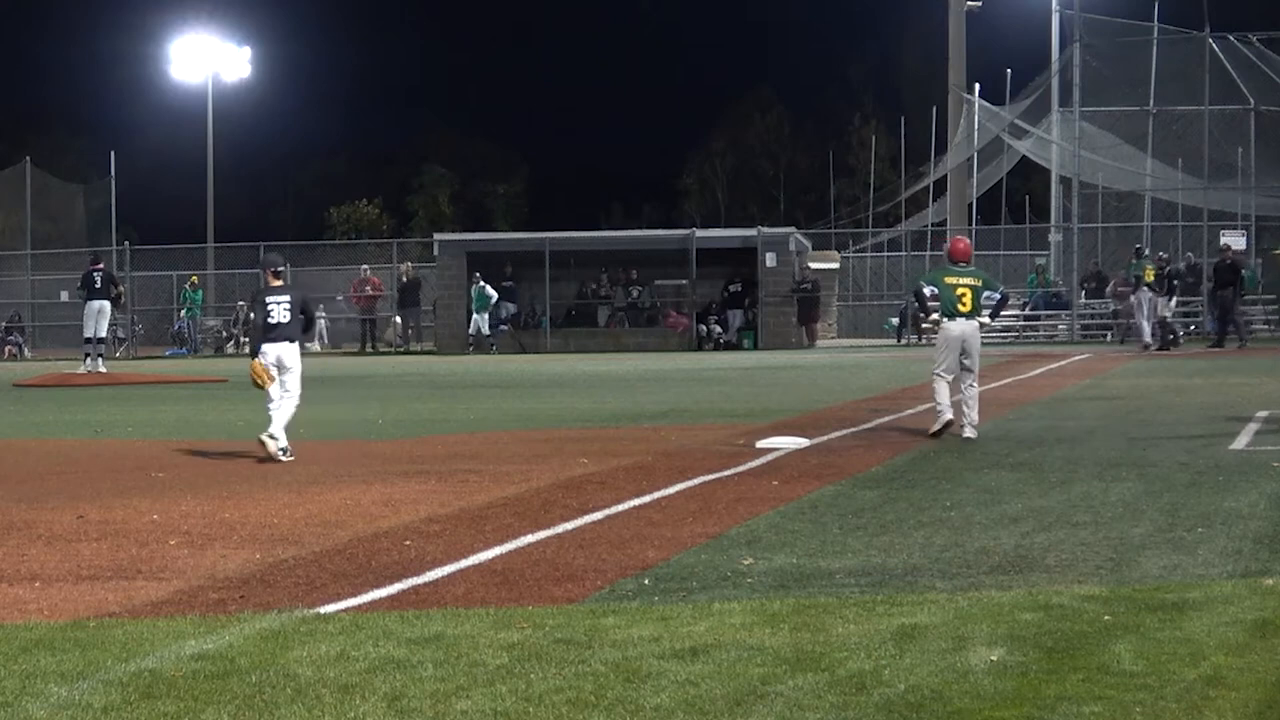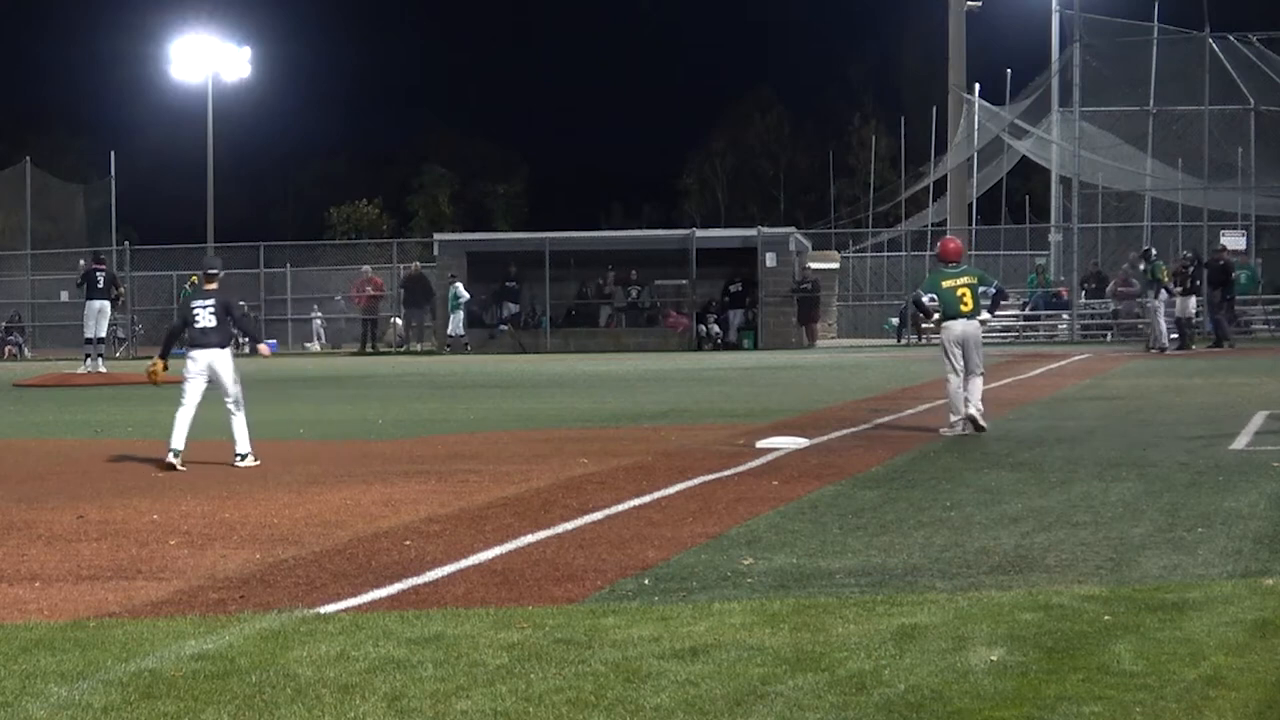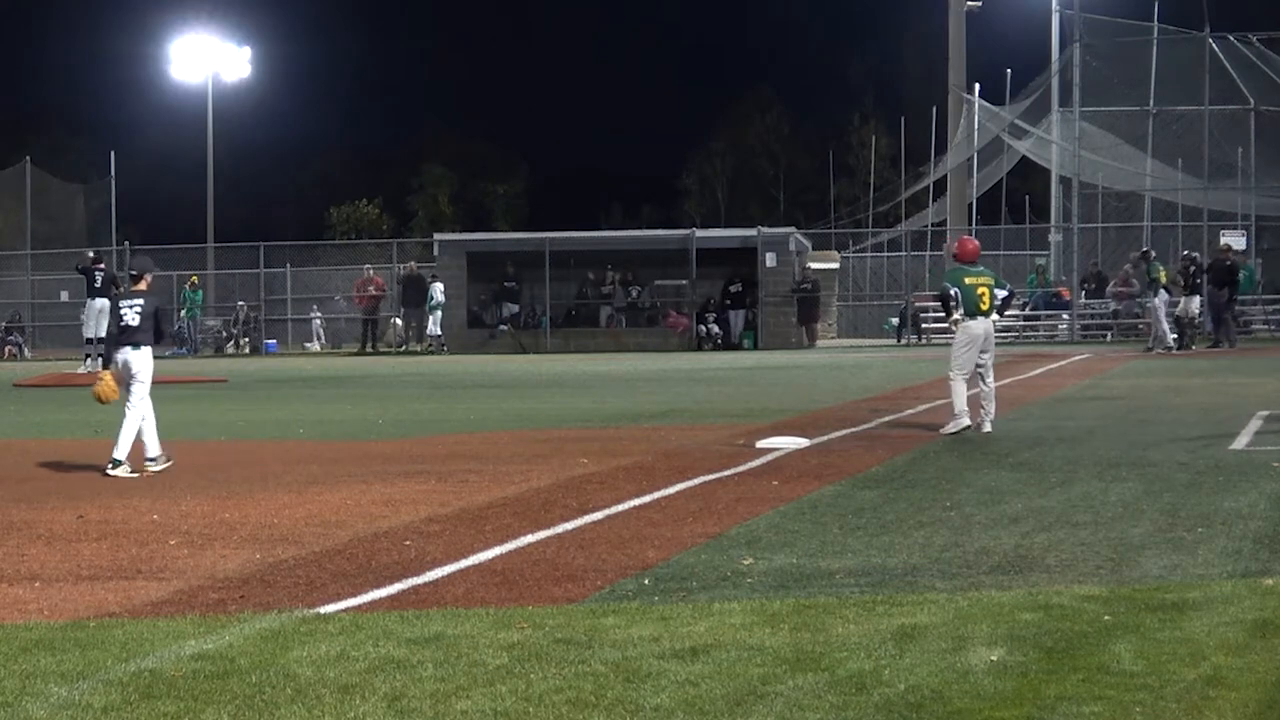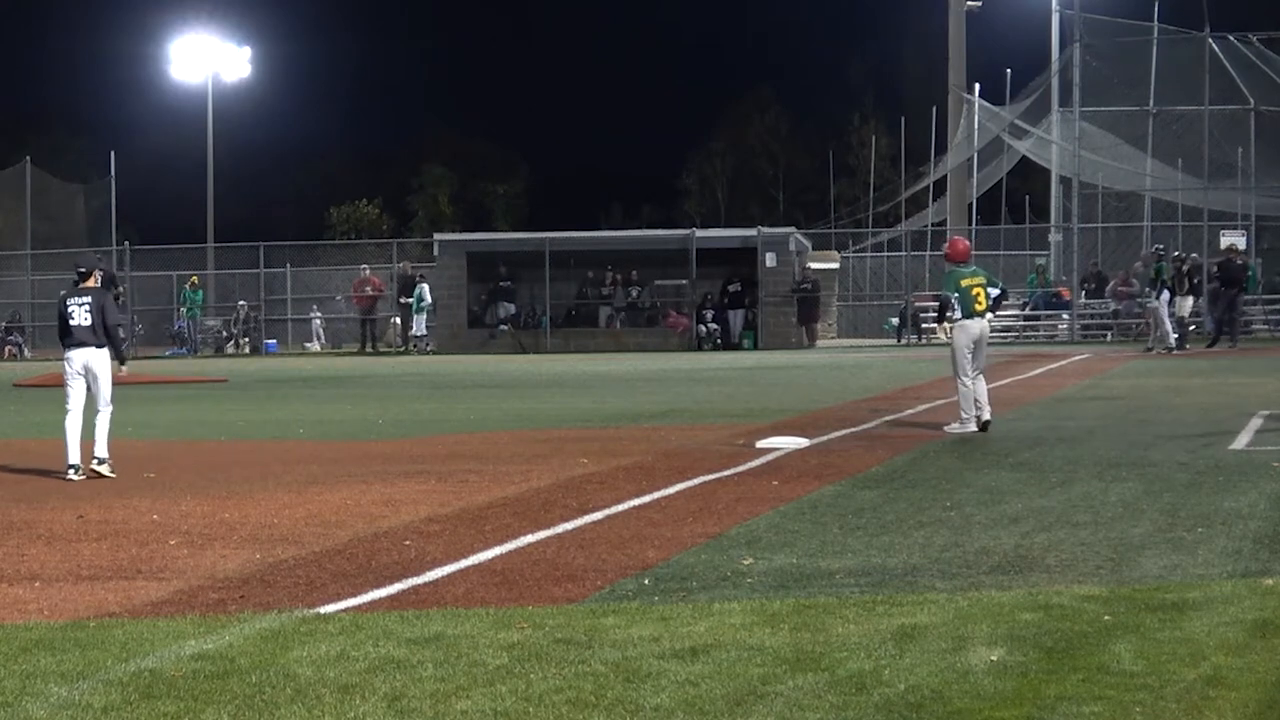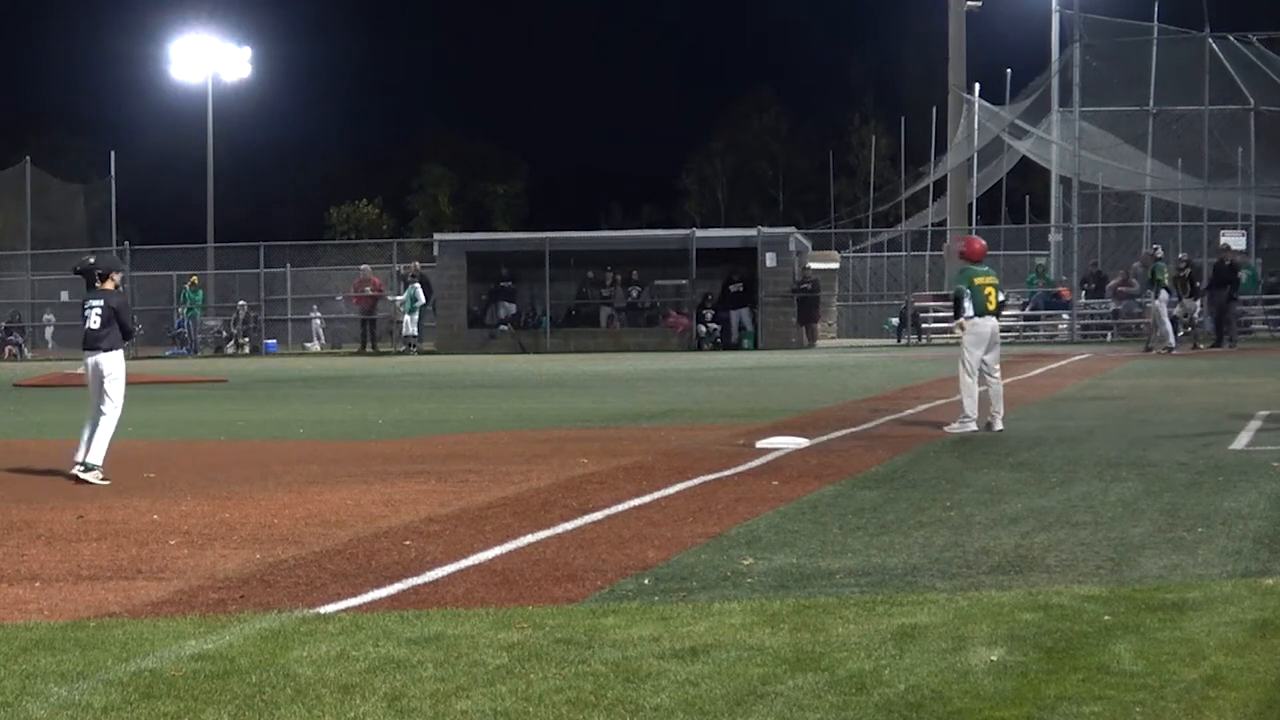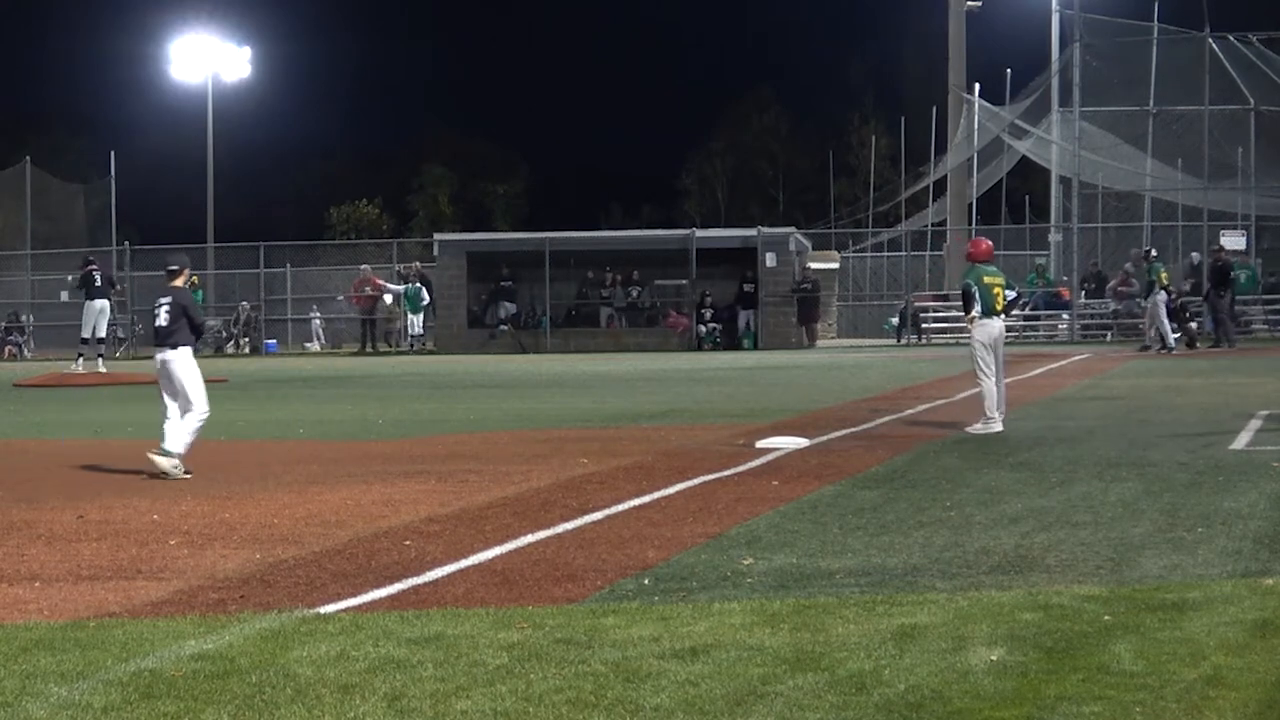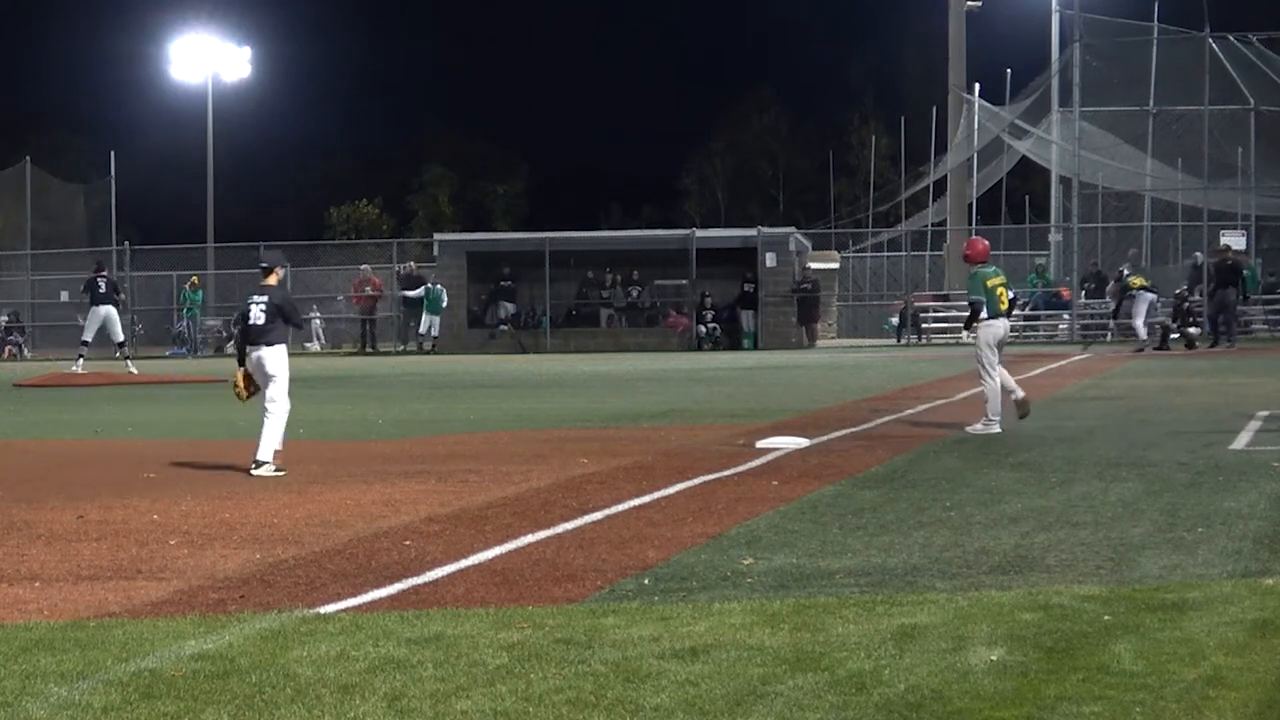
dt=0.7s
person 1, frame 1
left shoulder: (260, 296)
right shoulder: (296, 295)
left elbow: (257, 327)
right elbow: (310, 320)
left wrist: (254, 356)
right wrist: (299, 333)
left hip: (267, 350)
right hip: (289, 348)
left knee: (275, 400)
right knee: (290, 398)
left ankle: (282, 447)
right ankle: (272, 435)
person 1, frame 2
left shoulder: (191, 301)
right shoulder: (224, 298)
left elbow: (175, 330)
right elbow: (241, 320)
left wrist: (162, 356)
right wrist: (258, 342)
left hip: (196, 356)
right hip: (220, 355)
left knee: (187, 405)
right knee: (235, 405)
left ankle: (174, 452)
right ankle: (242, 454)
person 1, frame 3
left shoulder: (119, 301)
right shoulder: (153, 300)
left elbow: (113, 334)
right elbow: (160, 332)
left wrist: (107, 366)
left hip: (120, 355)
right hip: (141, 353)
left knee: (143, 405)
right knee: (135, 409)
left ankle: (154, 456)
right ankle: (117, 461)
person 1, frame 4
left shoulder: (66, 298)
right shoulder: (102, 295)
left elbow: (61, 332)
right elbow: (112, 329)
right wrist: (121, 359)
left hip: (72, 355)
right hip: (97, 354)
left knee: (73, 411)
right knee: (103, 408)
left ankle: (73, 466)
right ankle: (99, 458)
person 1, frame 5
left shoulder: (88, 299)
right shoulder: (116, 298)
left elbow: (91, 325)
right elbow: (129, 332)
left hip: (90, 357)
right hip: (111, 357)
left knee: (96, 412)
right knee: (110, 413)
left ankle: (80, 462)
right ankle: (91, 466)
person 1, frame 6
left shoulder: (159, 299)
right shoulder: (184, 295)
left elbow: (160, 332)
right elbow: (199, 327)
right wrist: (191, 339)
left hip: (160, 355)
right hip: (181, 355)
left knee: (173, 412)
right knee: (200, 409)
left ankle: (171, 464)
right ankle: (168, 453)
person 1, frame 7
left shoulder: (252, 297)
right shoulder: (279, 295)
left elbow: (241, 332)
right elbow: (298, 323)
left wrist: (241, 363)
left hip: (254, 353)
right hip: (274, 352)
left knee: (279, 405)
right knee: (274, 408)
left ankle: (264, 454)
right ankle: (261, 463)
person 2, frame 1
left shoulder: (940, 274)
right shoulder: (979, 276)
left elbow: (919, 291)
right elbow: (1003, 296)
left wrist: (929, 314)
right wrist: (990, 318)
left hip: (948, 327)
right hip: (972, 327)
left knee: (942, 376)
right knee: (970, 380)
left ankle: (944, 413)
right ankle: (970, 427)
person 2, frame 2
left shoulder: (936, 277)
right shoulder: (974, 273)
left elbow: (917, 299)
right elbow: (999, 290)
left wrist: (931, 316)
right wrist: (989, 313)
left hip: (950, 328)
right hip: (973, 327)
left knee: (955, 377)
right knee: (975, 373)
left ankle: (958, 423)
right ankle: (974, 408)
person 2, frame 3
left shoulder: (955, 273)
right shoulder: (988, 274)
left elbow: (945, 294)
right elbow: (1009, 293)
left wrist: (950, 315)
right wrist: (997, 314)
left hip: (967, 326)
right hip: (987, 325)
left knee: (958, 374)
right knee: (986, 375)
left ankle: (961, 416)
right ankle: (986, 421)
person 2, frame 4
left shoulder: (952, 275)
right shoulder: (981, 273)
left elbow: (946, 300)
right elbow: (1001, 291)
left wrist: (941, 321)
right wrist: (990, 313)
left hip: (964, 327)
right hip: (982, 325)
left knee: (963, 376)
right knee: (976, 373)
left ankle: (967, 421)
right ankle: (984, 412)
person 2, frame 5
left shoulder: (966, 272)
right shoulder: (992, 274)
left elbow: (959, 295)
right elbow: (1002, 300)
left wrist: (958, 318)
left hip: (975, 325)
right hip: (992, 324)
left knee: (968, 374)
right knee: (993, 373)
left ankle: (968, 420)
right ankle: (996, 419)
person 2, frame 6
left shoulder: (974, 271)
right shoulder: (999, 274)
left elbow: (967, 289)
right elbow: (1015, 294)
left wrist: (968, 312)
right wrist: (1004, 312)
left hip: (982, 326)
right hip: (998, 325)
left knee: (985, 375)
right knee: (998, 375)
left ankle: (991, 421)
right ankle: (997, 419)
person 2, frame 7
left shoulder: (976, 276)
right shoulder: (998, 272)
left elbow: (977, 306)
right elbow: (1012, 298)
left wrist: (966, 328)
left hip: (987, 326)
right hip: (1003, 324)
left knee: (988, 375)
right knee: (993, 366)
left ankle: (991, 422)
right ankle: (1018, 394)
